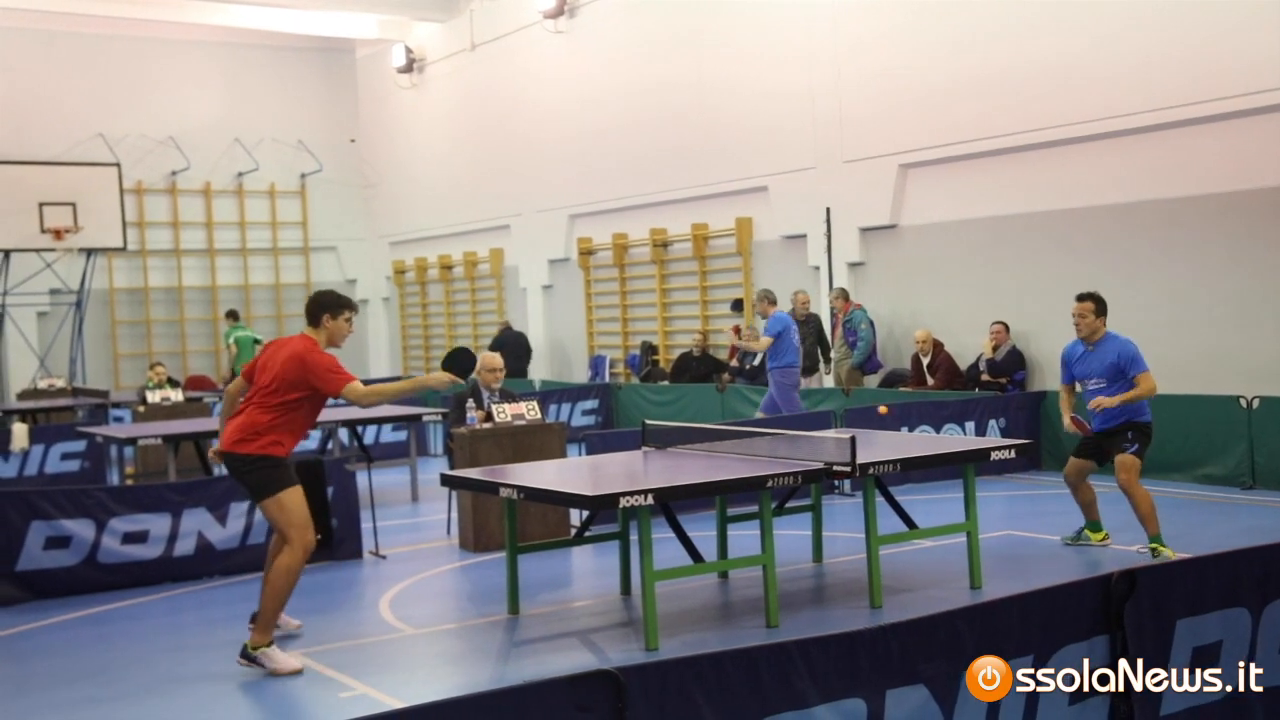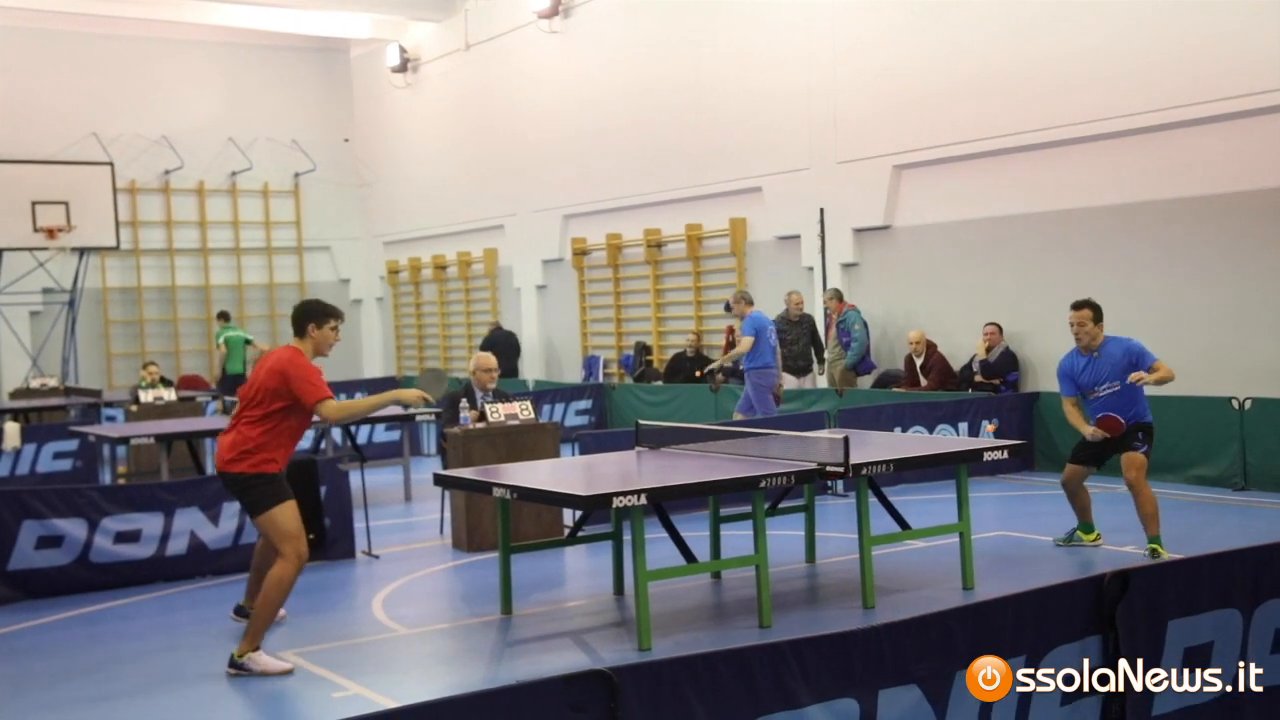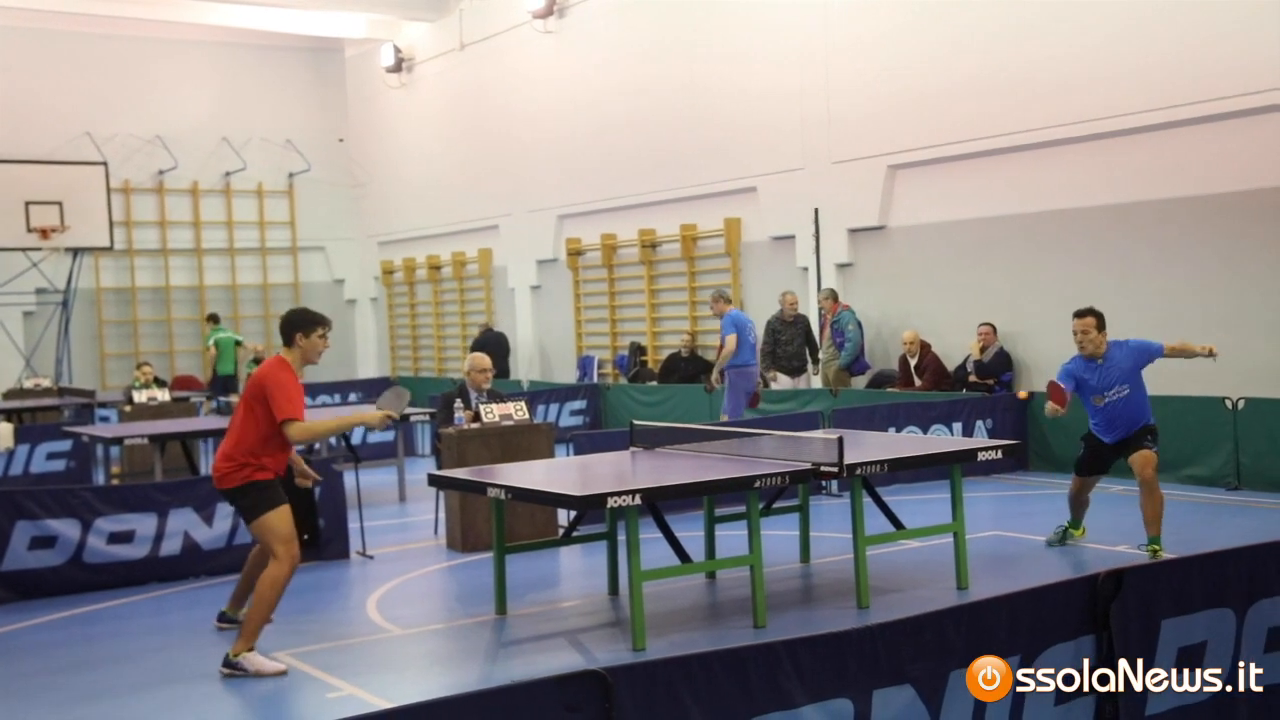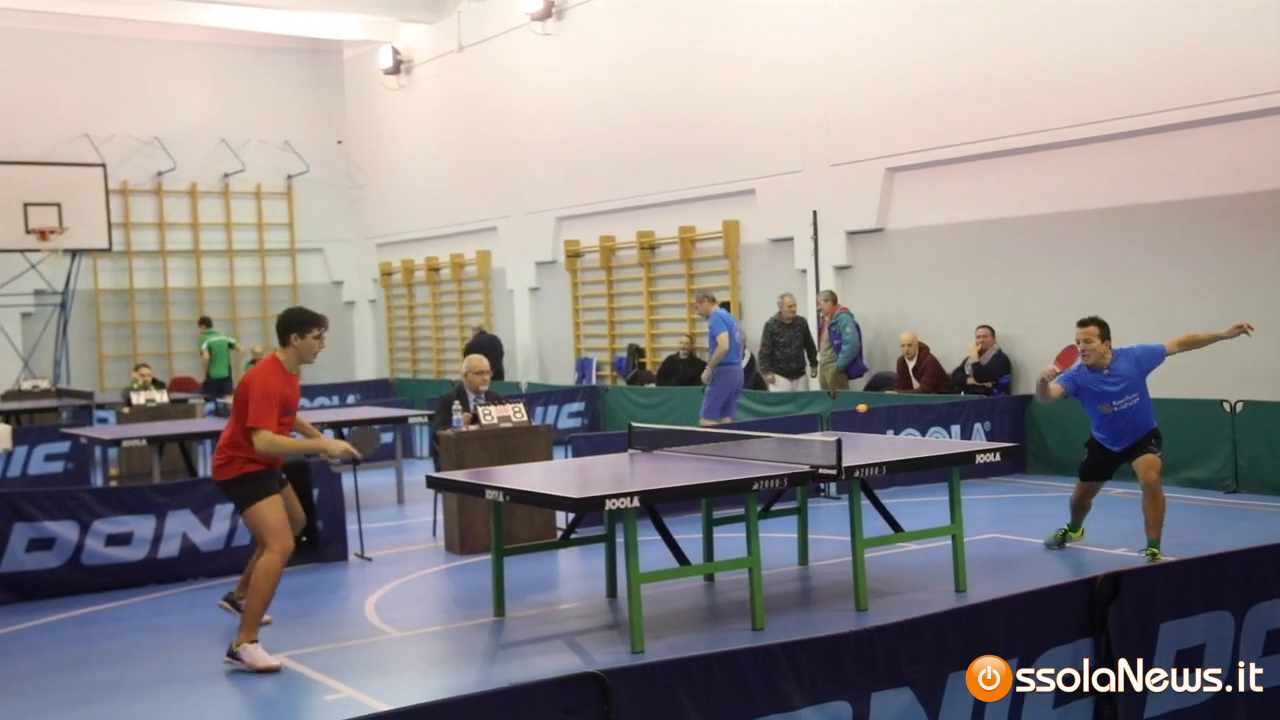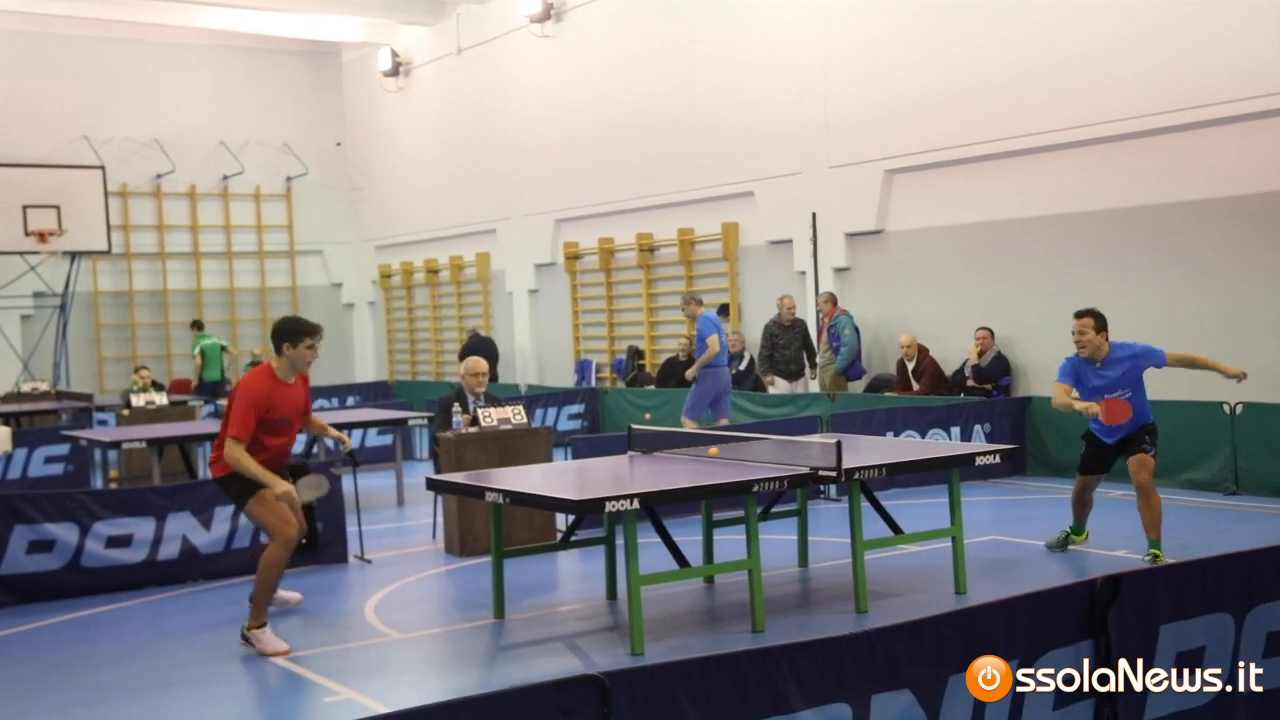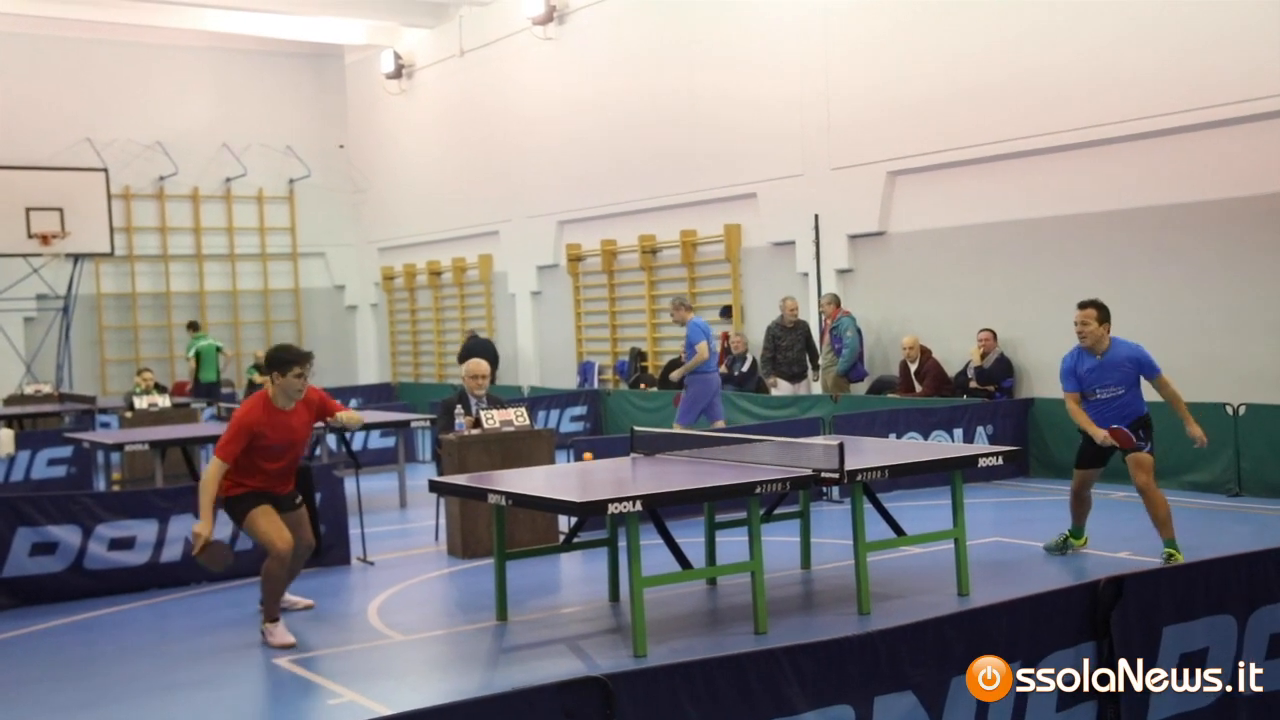
dt=0.1s
person 1, frame 1
left shoulder: (279, 346)
right shoulder: (314, 358)
left elbow: (234, 390)
right elbow: (362, 396)
left wrist: (224, 439)
right wrist: (425, 382)
left hip: (242, 446)
right hip: (257, 450)
left knee: (290, 527)
right knee: (301, 540)
left ankle: (266, 614)
right ankle: (259, 645)
person 1, frame 2
left shoulder: (277, 359)
right shoulder: (298, 366)
right elbow: (334, 413)
right wrist: (394, 397)
left hip: (239, 459)
right hip: (252, 466)
left knee: (277, 533)
right knee: (295, 553)
left ankle: (250, 605)
right ankle: (246, 653)
person 1, frame 3
left shoulder: (277, 371)
right shoulder: (281, 378)
right elbow: (297, 434)
left wrist: (296, 464)
right wrist: (358, 419)
left hip: (251, 469)
right hip: (248, 475)
left knee: (274, 538)
right knee: (286, 556)
left ankle: (233, 612)
right ankle: (240, 654)
person 1, frame 4
left shoulder: (295, 372)
right shoulder: (266, 379)
right elbow: (262, 442)
left wrist: (322, 439)
right wrist: (321, 447)
left hip: (265, 465)
right hip: (243, 469)
left knee: (293, 523)
right knee: (281, 546)
left ankle: (240, 595)
right ankle: (244, 644)
person 1, frame 5
left shoulder: (301, 379)
right shoulder: (254, 388)
left elbow: (306, 419)
right elbow: (232, 452)
left wrist: (331, 433)
right wrist: (273, 482)
left hip: (273, 467)
right hip: (239, 470)
left knee: (297, 528)
right knee: (285, 534)
left ankle: (265, 593)
right ankle: (255, 626)
person 1, frame 6
left shoulder: (310, 397)
right shoulder: (249, 416)
left elbow: (347, 416)
right elbow: (215, 468)
left wrist: (349, 417)
right wrist: (205, 519)
left hip: (282, 485)
right hip: (244, 491)
left knee: (303, 549)
right knee: (283, 549)
left ankle: (274, 594)
right ankle: (270, 621)
person 2, frame 1
left shoulder: (1123, 348)
right shoulder: (1070, 352)
left elbow: (1150, 387)
right elbow: (1067, 390)
left wrist: (1116, 399)
right wrist: (1066, 416)
left hip: (1132, 425)
right hip: (1100, 428)
left knee: (1126, 480)
right knee: (1072, 474)
left ankle: (1158, 546)
right ankle: (1095, 531)
person 2, frame 2
left shoulder: (1125, 347)
right shoulder: (1068, 363)
left elbow: (1167, 373)
right elbow: (1069, 405)
left wrist: (1149, 378)
right wrist: (1085, 428)
left hip: (1135, 427)
right hip: (1096, 431)
left knee: (1134, 477)
right knee: (1069, 479)
left ankle: (1156, 547)
right ankle: (1088, 531)
person 2, frame 3
left shoulder: (1132, 350)
right shoulder: (1071, 369)
left elbow: (1173, 350)
right elbow: (1058, 402)
left wrist: (1198, 350)
right wrist: (1053, 408)
left hip: (1140, 431)
right hip: (1100, 437)
left knee: (1146, 476)
right knee: (1077, 489)
left ankle: (1155, 547)
right ankle: (1074, 527)
person 2, frame 4
left shoulder: (1136, 357)
right shoulder: (1076, 375)
left elbow: (1180, 344)
right elbow: (1046, 396)
left wrist: (1223, 334)
right wrist: (1044, 381)
left hip: (1143, 437)
right hip: (1104, 443)
left knee: (1150, 481)
right knee: (1081, 496)
left ankle: (1153, 550)
right ankle: (1072, 530)
person 2, frame 5
left shoulder: (1133, 353)
right shoulder: (1072, 365)
left elbow: (1179, 359)
right elbow: (1058, 399)
left wrist: (1221, 368)
right wrist: (1080, 405)
left hip: (1139, 431)
right hip: (1101, 436)
left knee: (1143, 482)
right knee: (1081, 490)
left ankle: (1155, 551)
right ankle: (1076, 532)
person 2, frame 6
left shoulder: (1132, 353)
right shoulder: (1071, 361)
left elbow: (1164, 387)
right elbow: (1072, 404)
left wrist: (1189, 422)
right wrist: (1093, 430)
left hip: (1134, 426)
right hip: (1096, 433)
left knee: (1144, 483)
right knee: (1078, 487)
left ankle: (1172, 551)
right ankle: (1076, 537)
